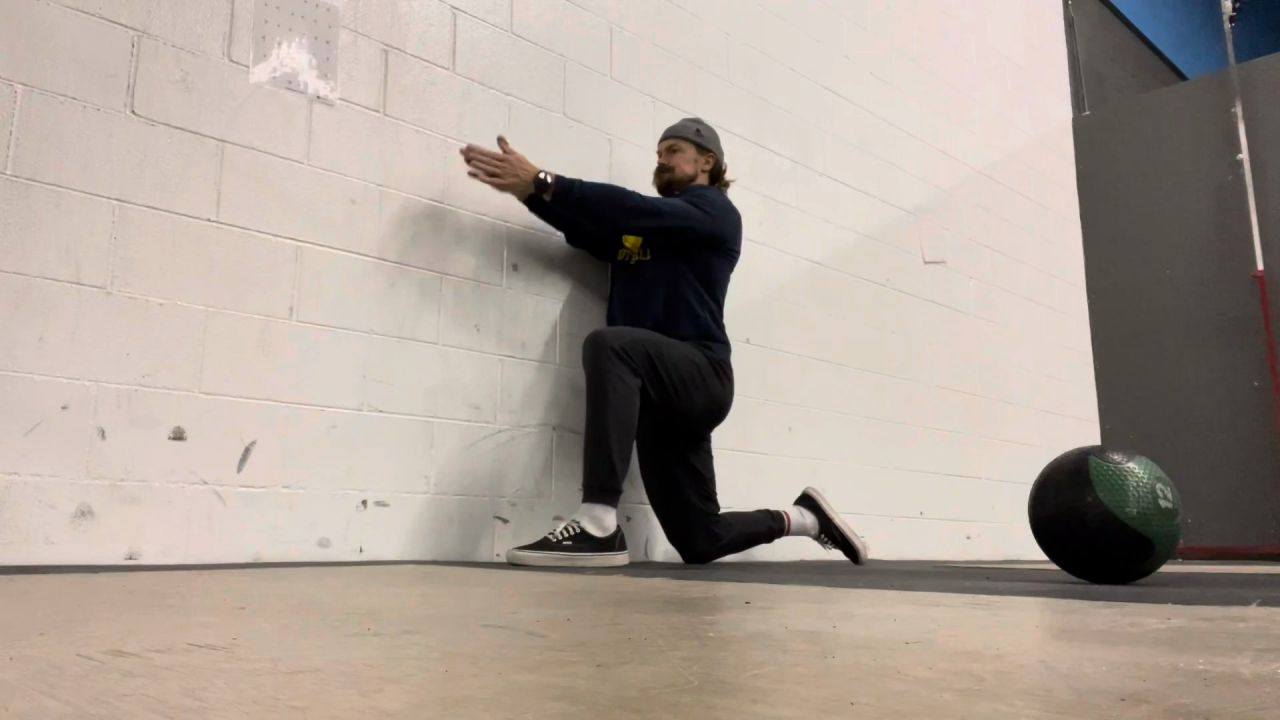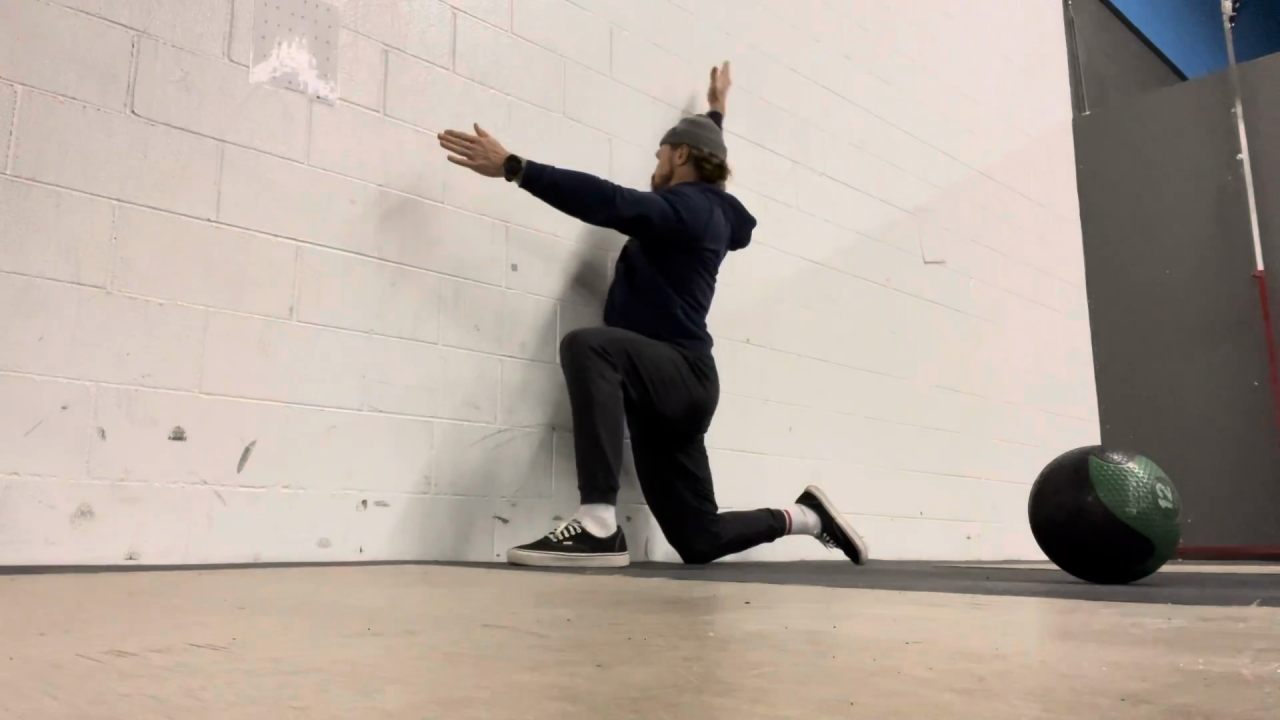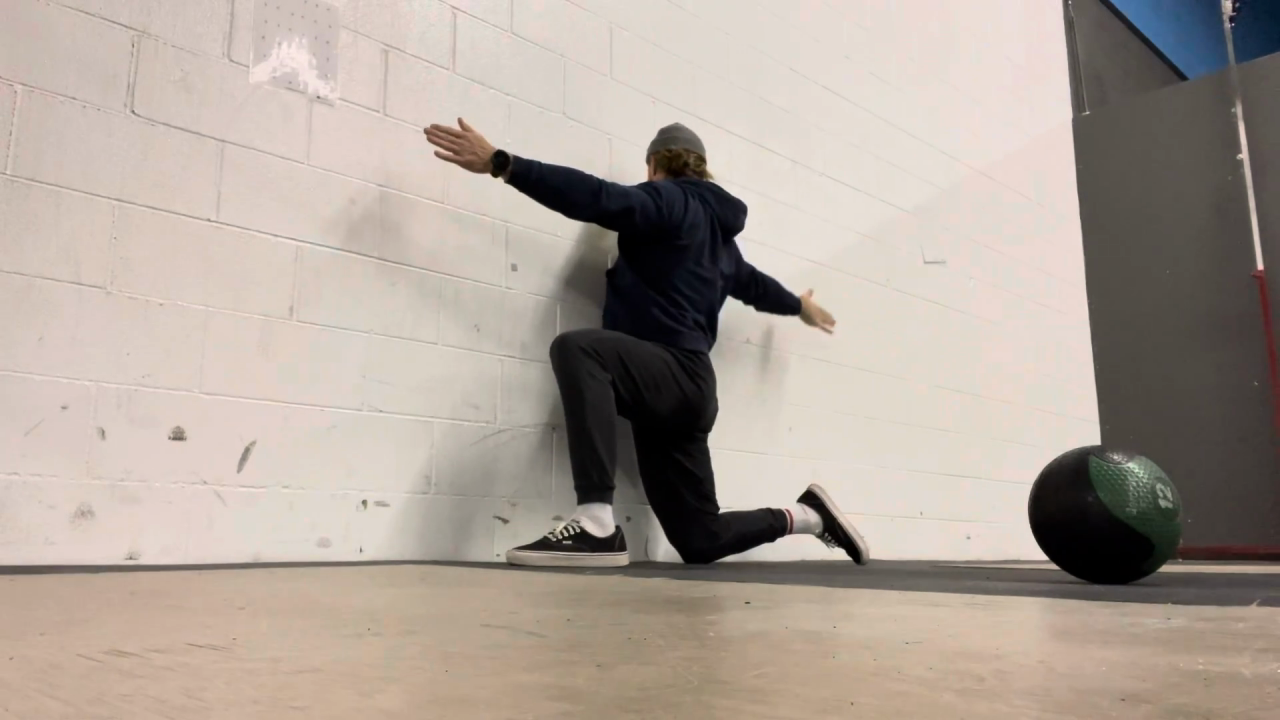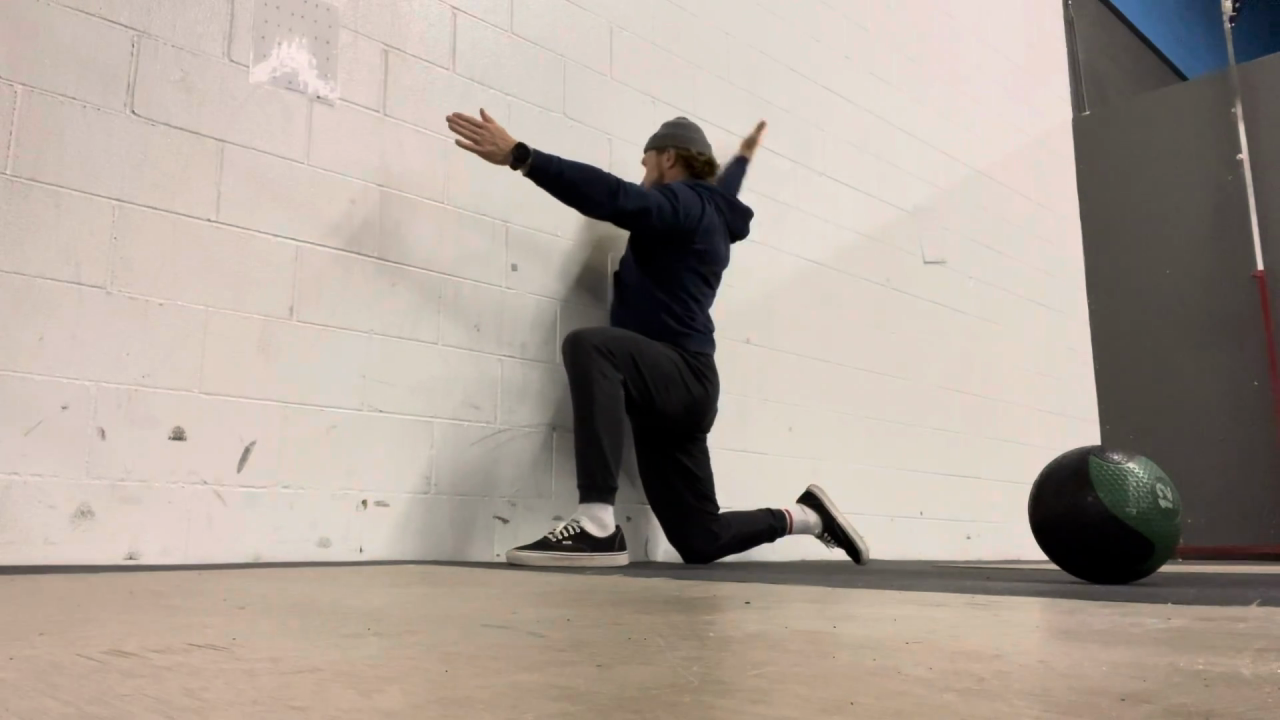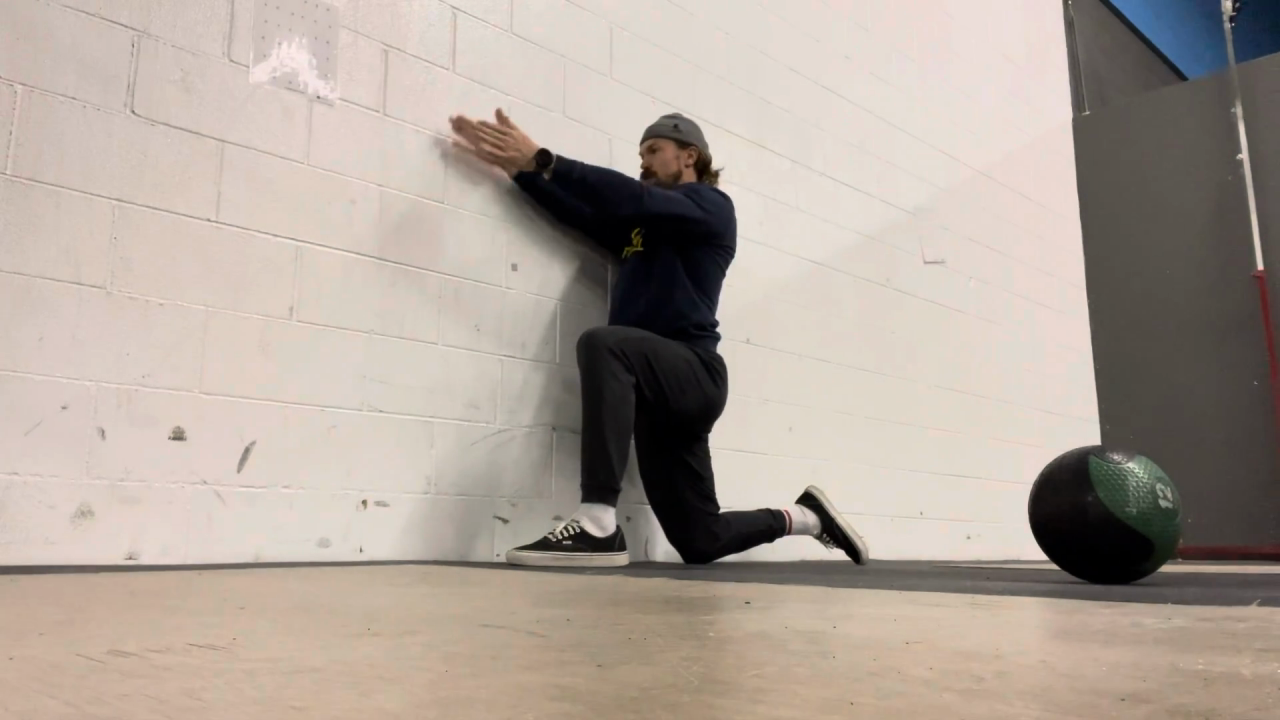
dt=1s
person 1, frame 1
left shoulder: (715, 213)
right shoulder: (644, 231)
left elbow: (631, 209)
right elbow: (591, 223)
left wrist: (541, 182)
right wrist: (532, 187)
left hip: (700, 376)
right hip: (662, 384)
left knee: (607, 345)
right knee: (700, 541)
left ankle: (599, 527)
right ankle: (805, 517)
person 1, frame 2
left shoulder: (690, 208)
right shoulder: (705, 207)
left elbow: (607, 202)
right elbow: (709, 164)
left wrist: (511, 166)
right wrist: (715, 114)
left hip: (680, 377)
right hip: (673, 388)
right knee: (698, 540)
left ankle: (597, 526)
right ankle: (806, 516)
person 1, frame 3
left shoulder: (669, 201)
right shoulder: (716, 227)
left elbow: (595, 198)
right elbow: (752, 282)
left wrist: (499, 163)
right wrist: (800, 306)
left hip: (675, 376)
right hip: (684, 386)
right knee: (700, 541)
left ankle: (596, 527)
right ankle: (807, 516)
person 1, frame 4
left shoulder: (684, 206)
right shoulder: (704, 212)
left elbow: (612, 197)
right elbow: (719, 194)
left wrist: (519, 155)
right wrist: (743, 158)
left hip: (682, 378)
right hip: (676, 385)
right knee: (700, 541)
left ankle: (597, 528)
right ankle: (806, 516)
person 1, frame 5
left shoulder: (710, 206)
right shoulder: (643, 225)
left elbow: (632, 198)
right elbow: (586, 211)
left wrist: (540, 160)
right wrist: (519, 166)
left hip: (692, 375)
right hip: (663, 393)
left knee: (602, 344)
right knee: (701, 542)
left ankle: (597, 528)
right ankle: (805, 517)
